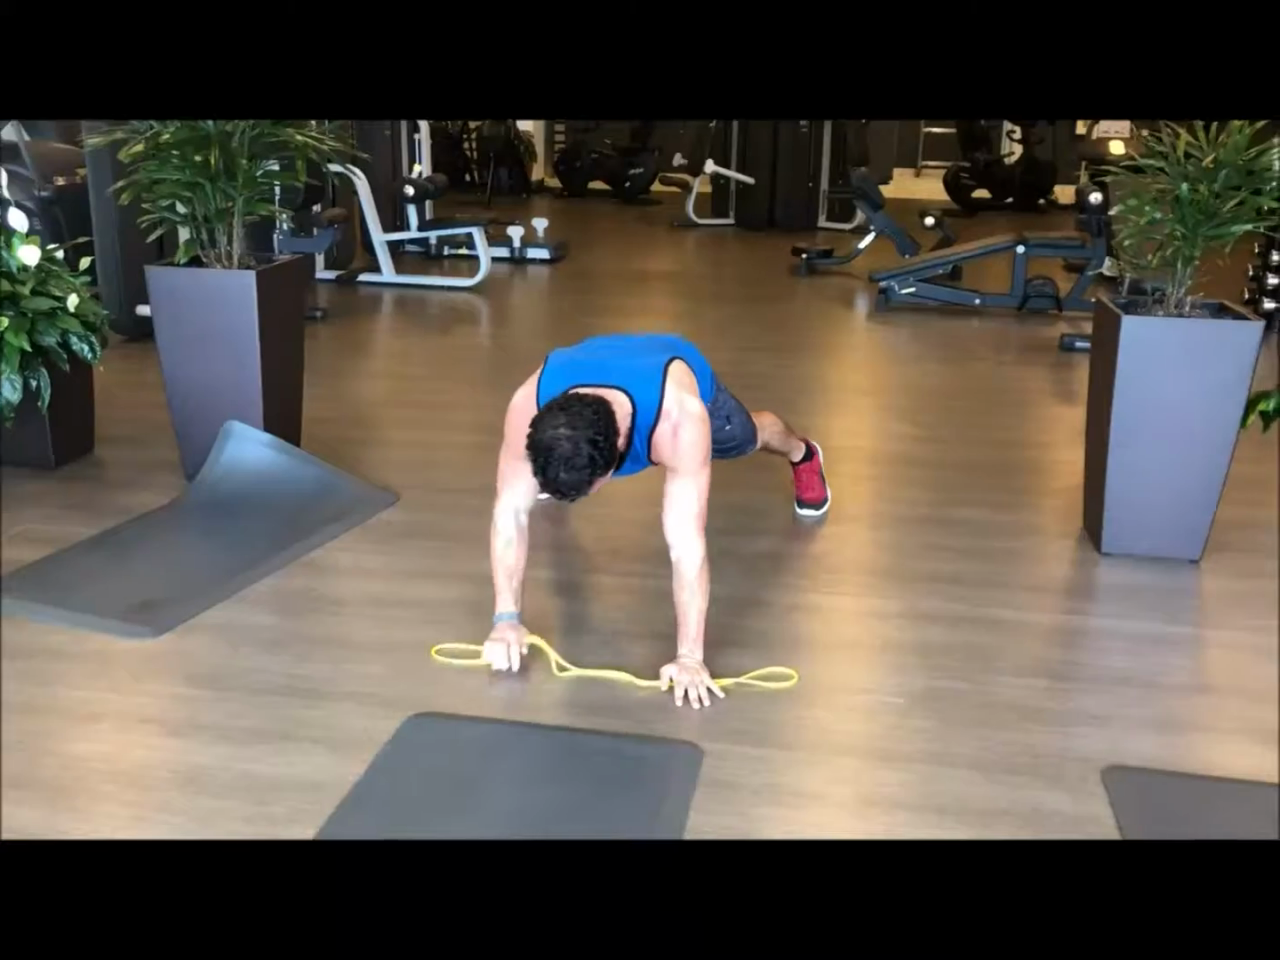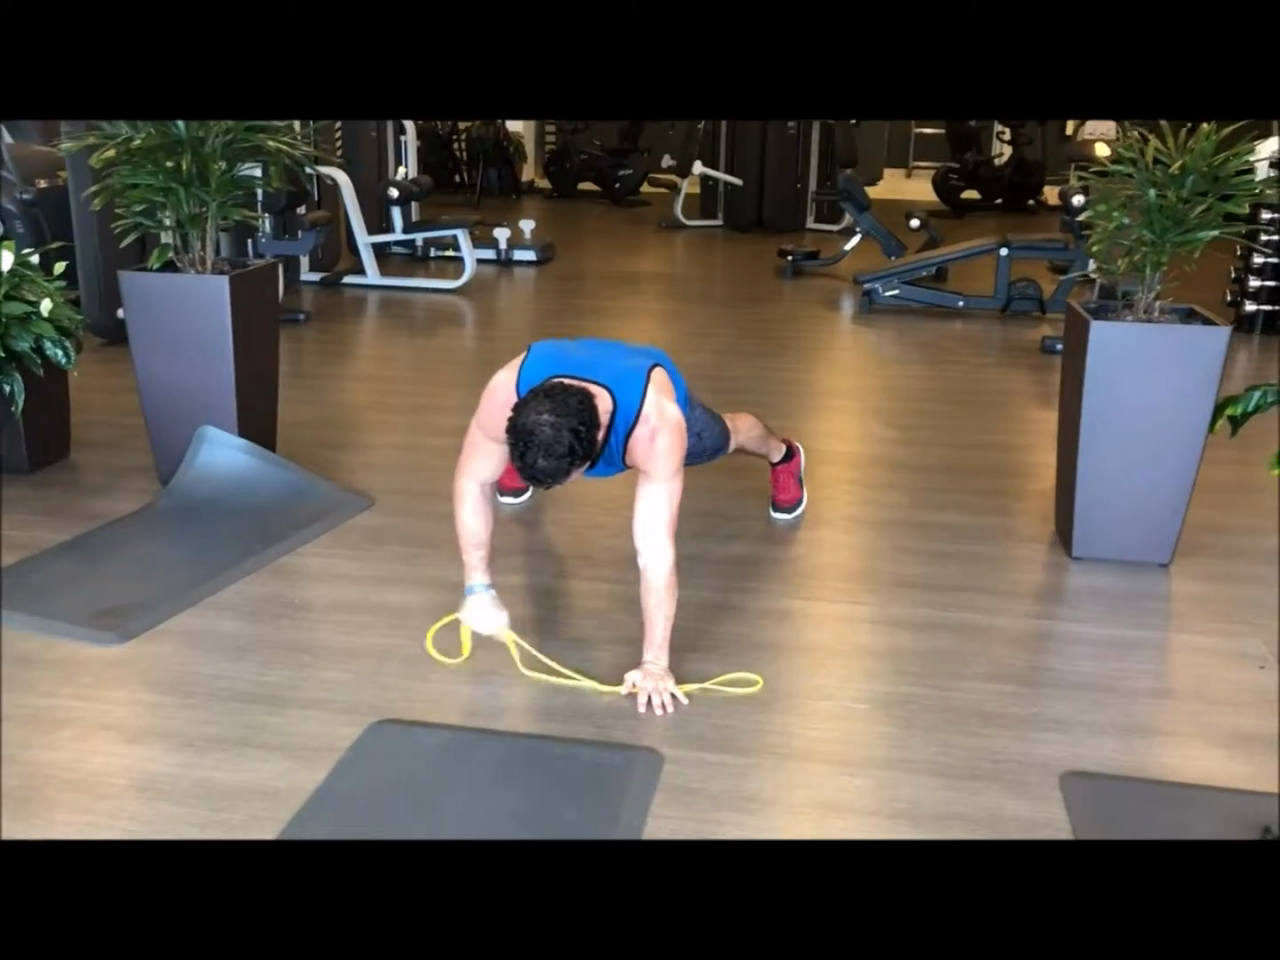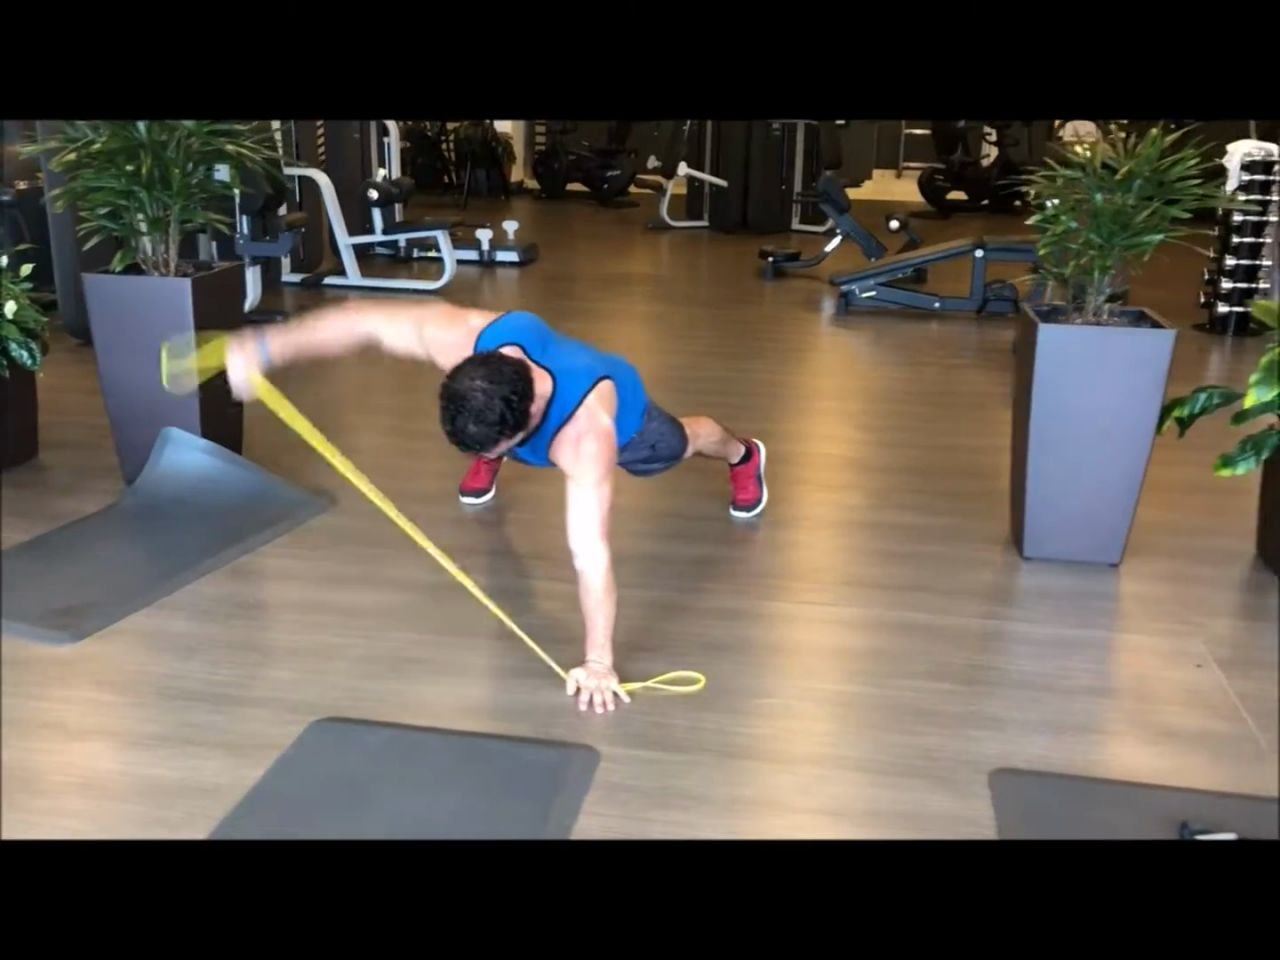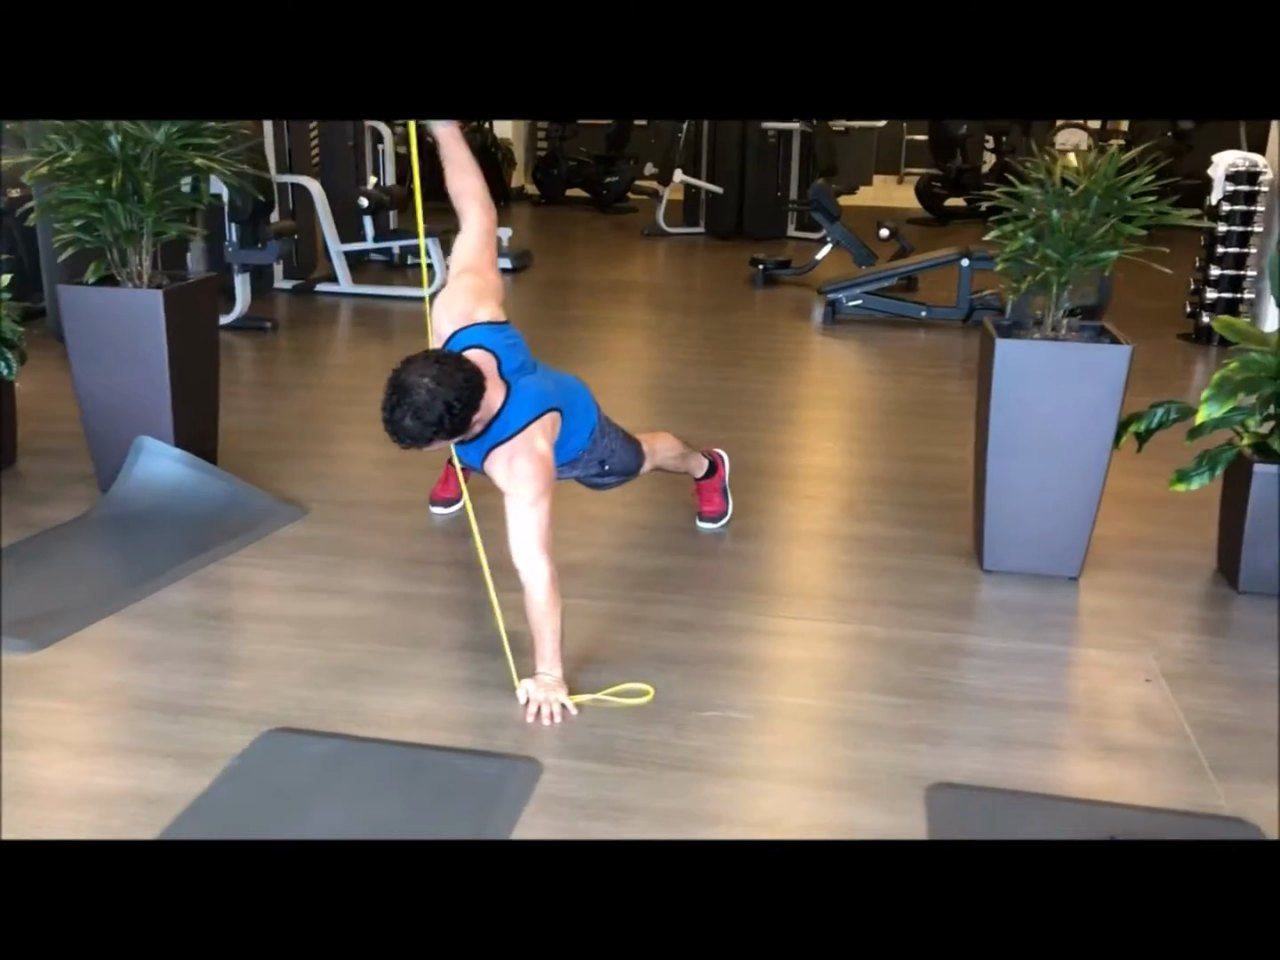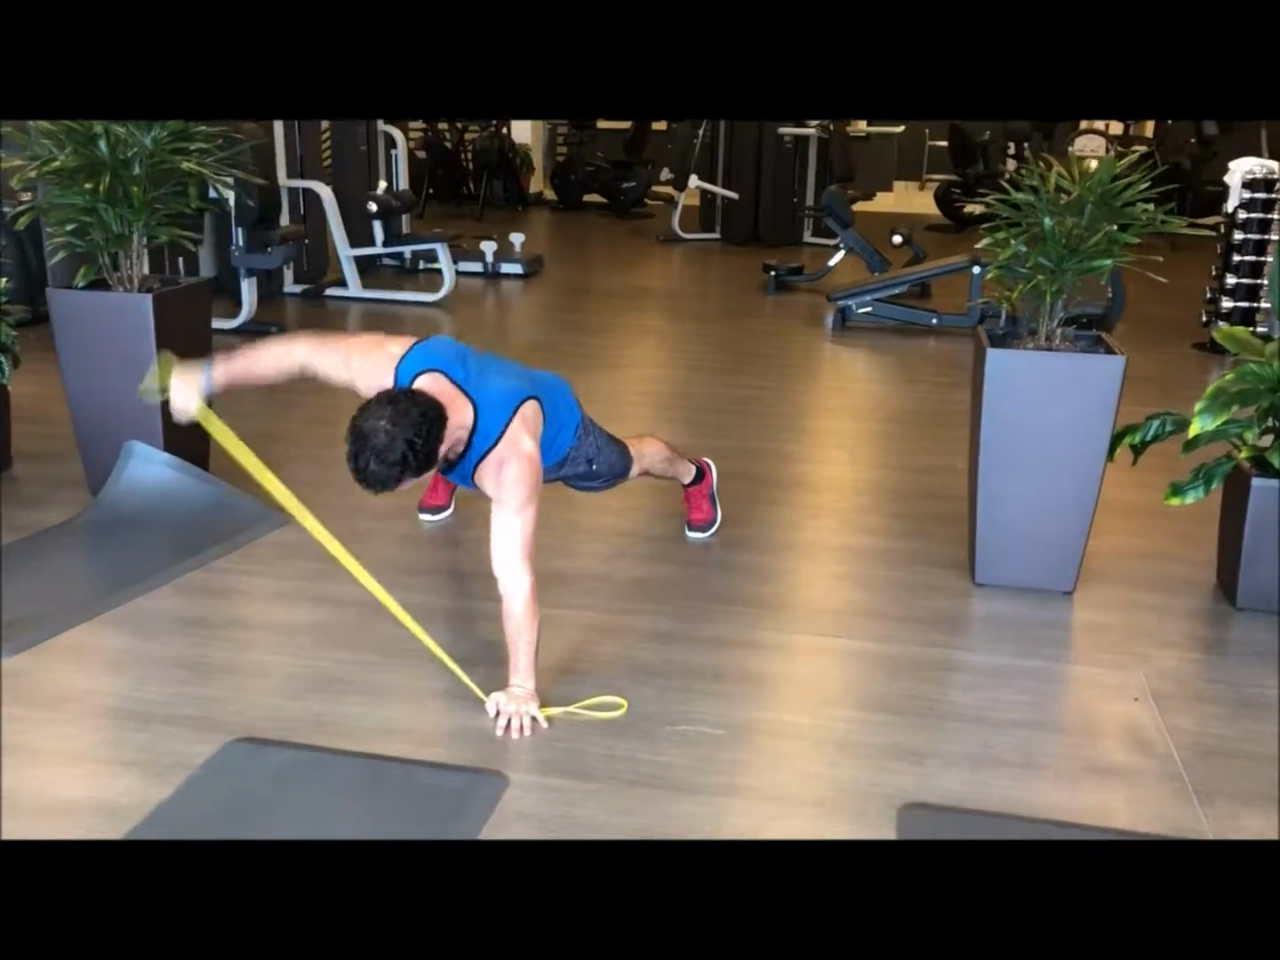
dt=0.4s
person 1, frame 1
left shoulder: (680, 421)
right shoulder: (529, 407)
left elbow: (686, 545)
right elbow: (511, 511)
left wrist: (689, 657)
right wrist: (506, 617)
left hip: (687, 375)
left knee: (747, 437)
left ankle: (801, 453)
person 1, frame 2
left shoulder: (657, 426)
right shoulder: (509, 394)
left elbow: (654, 550)
right elbow: (473, 482)
left wrist: (655, 664)
right wrist: (478, 587)
left hip: (646, 404)
left knee: (726, 441)
right knee: (535, 472)
left ankle: (782, 455)
right ankle: (522, 472)
person 1, frame 3
left shoulder: (589, 426)
right shoulder: (480, 341)
left elbow: (591, 552)
right elbow: (367, 324)
left wrist: (599, 664)
right wrist: (267, 347)
left hip: (622, 414)
left knee: (678, 445)
right knee: (490, 462)
left ankle: (741, 452)
right ankle: (491, 461)
person 1, frame 4
left shoulder: (523, 455)
right shoulder: (463, 324)
left elbow: (534, 571)
right elbow: (477, 221)
left wrist: (551, 677)
right wrist: (444, 128)
left hip: (579, 442)
left knee: (648, 458)
right knee: (462, 456)
left ankle: (708, 468)
right ankle: (462, 471)
person 1, frame 5
left shoulder: (509, 459)
right shoulder: (397, 368)
left elbow: (514, 581)
right elbow: (303, 353)
left wrist: (521, 688)
right wrist: (210, 375)
left hip: (559, 439)
right hip: (495, 395)
left knee: (625, 463)
right knee: (441, 482)
left ankle: (693, 473)
right ankle: (448, 485)
